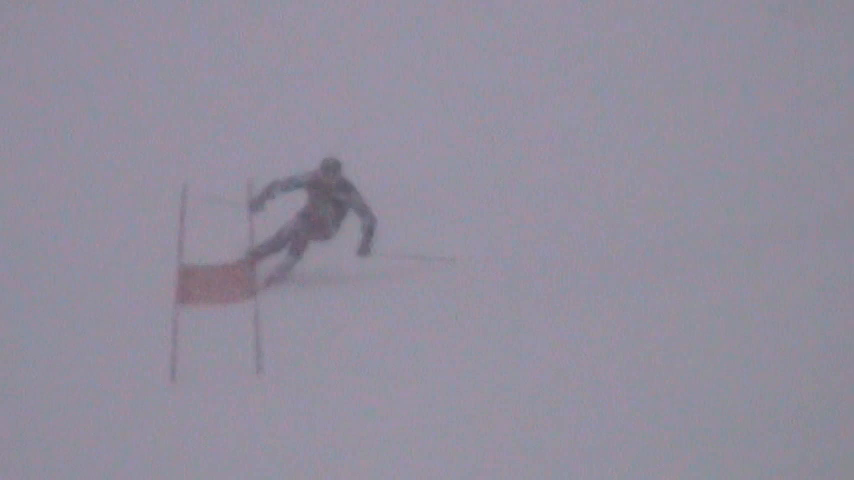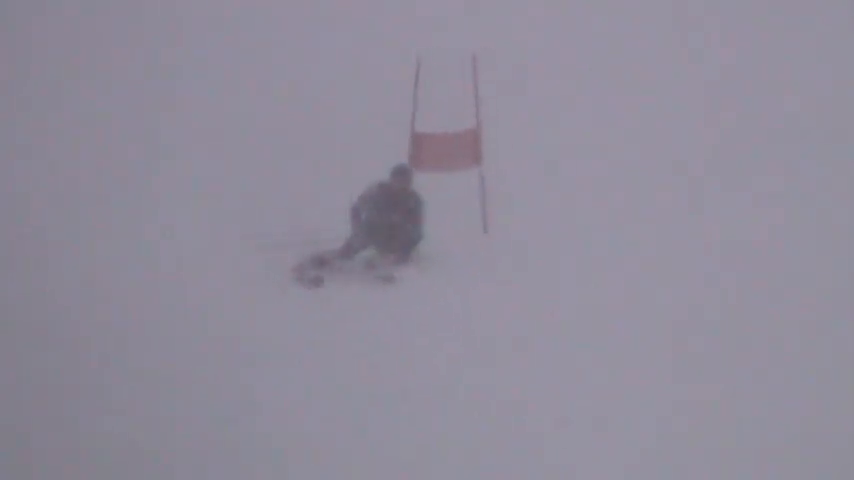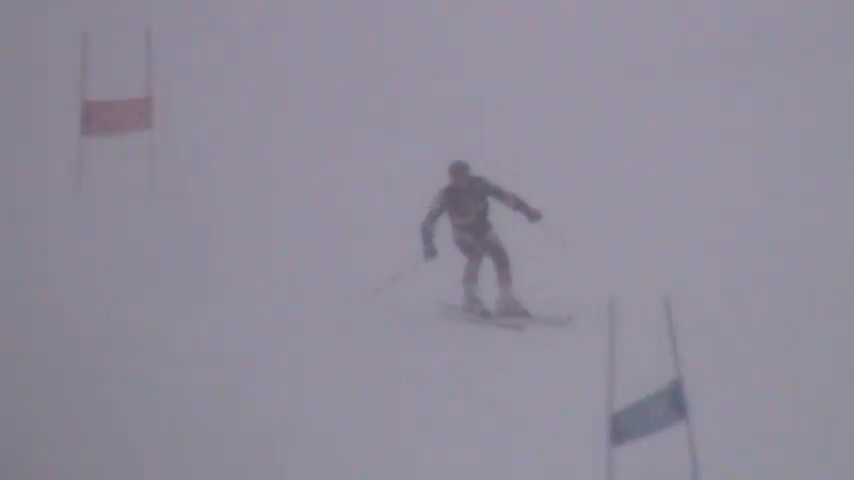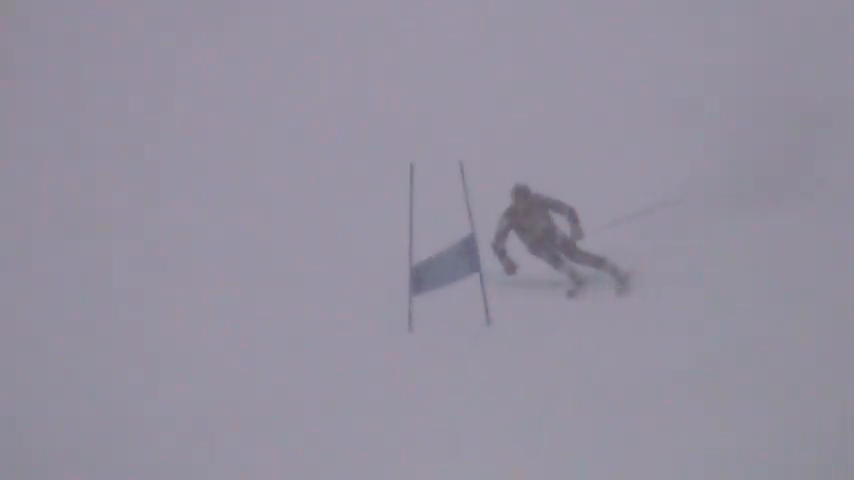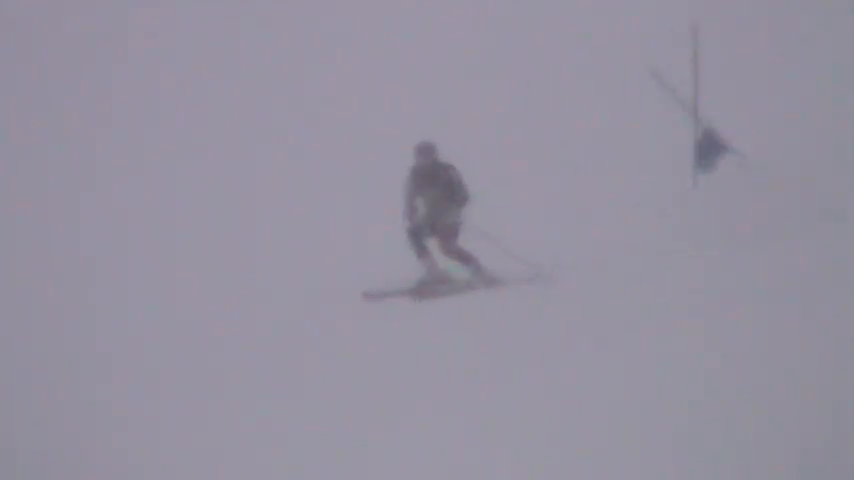
dt=0.7s
person 1, frame 1
left shoulder: (347, 191)
right shoulder: (312, 178)
left elbow: (368, 218)
right elbow: (280, 185)
left wrist: (366, 243)
right wrist: (261, 197)
left hip: (327, 227)
right hip: (307, 218)
right knee: (275, 243)
left ankle: (282, 270)
person 1, frame 2
left shoulder: (413, 201)
right shoulder: (377, 190)
left elbow: (415, 231)
right elbow: (356, 210)
left wrist: (406, 252)
right wrist: (358, 232)
left hip: (391, 236)
right hip: (368, 233)
right knee: (346, 254)
person 1, frame 3
left shoulder: (479, 184)
right shoulder: (445, 195)
left elbow: (505, 195)
right elbow: (428, 223)
left wrist: (527, 209)
right wrist: (428, 246)
left hip: (484, 230)
right hip: (463, 235)
left knee: (501, 259)
right knee: (475, 257)
left ankle: (507, 301)
right ankle: (470, 298)
person 1, frame 4
left shoulder: (539, 200)
right shoulder: (509, 216)
left elbow: (566, 209)
right elbow: (497, 243)
left wrist: (575, 226)
right wrist: (506, 261)
left hip: (553, 236)
right hip: (536, 246)
left knee: (574, 254)
right knee: (548, 255)
left ankle: (616, 273)
right ankle: (575, 278)
person 1, frame 5
left shoulder: (448, 171)
right shoulder: (416, 172)
left elbow: (463, 196)
right elbow: (410, 191)
right wrist: (410, 208)
left hip: (449, 216)
right hip: (432, 216)
left knee: (447, 247)
right knee: (412, 231)
left ankle: (480, 273)
right ankle: (434, 273)
